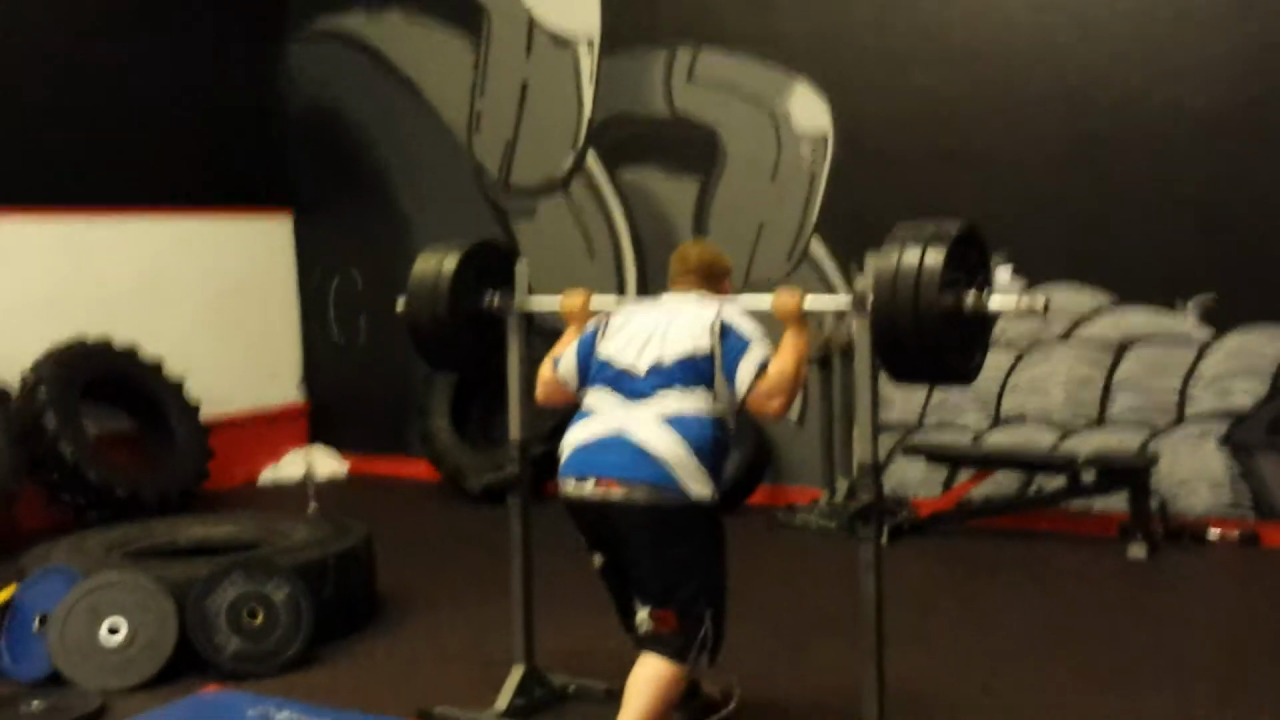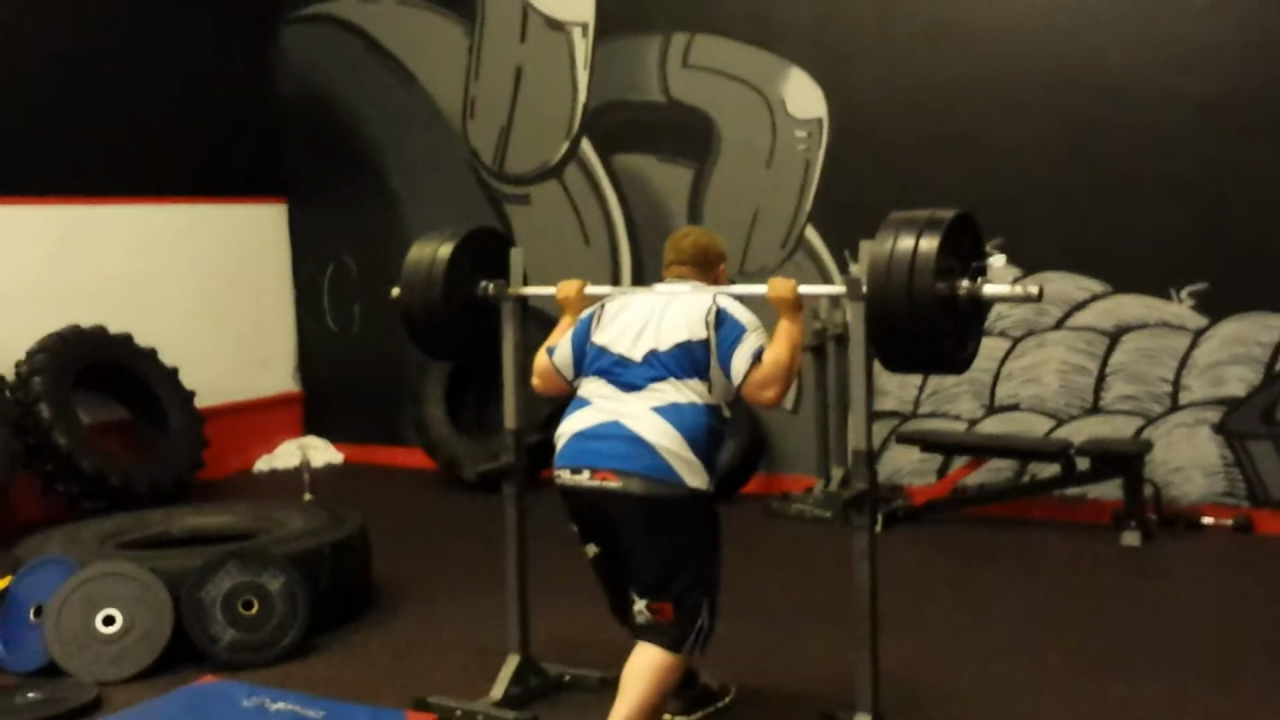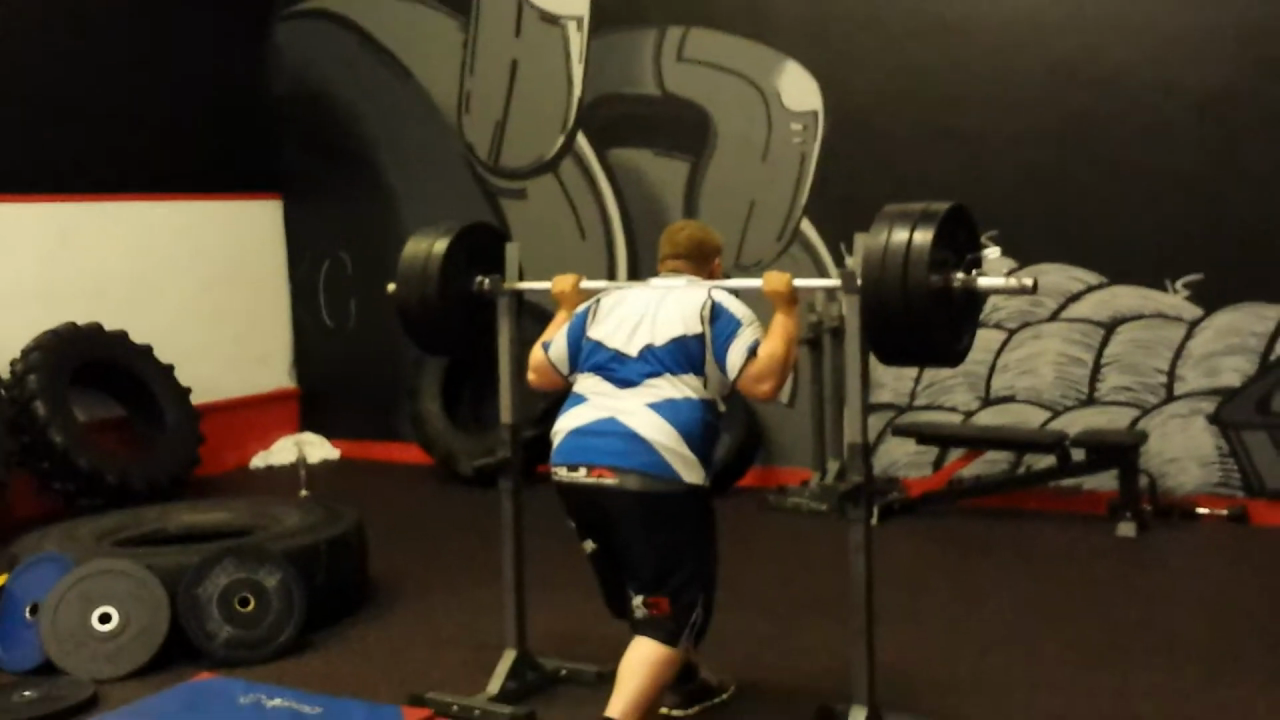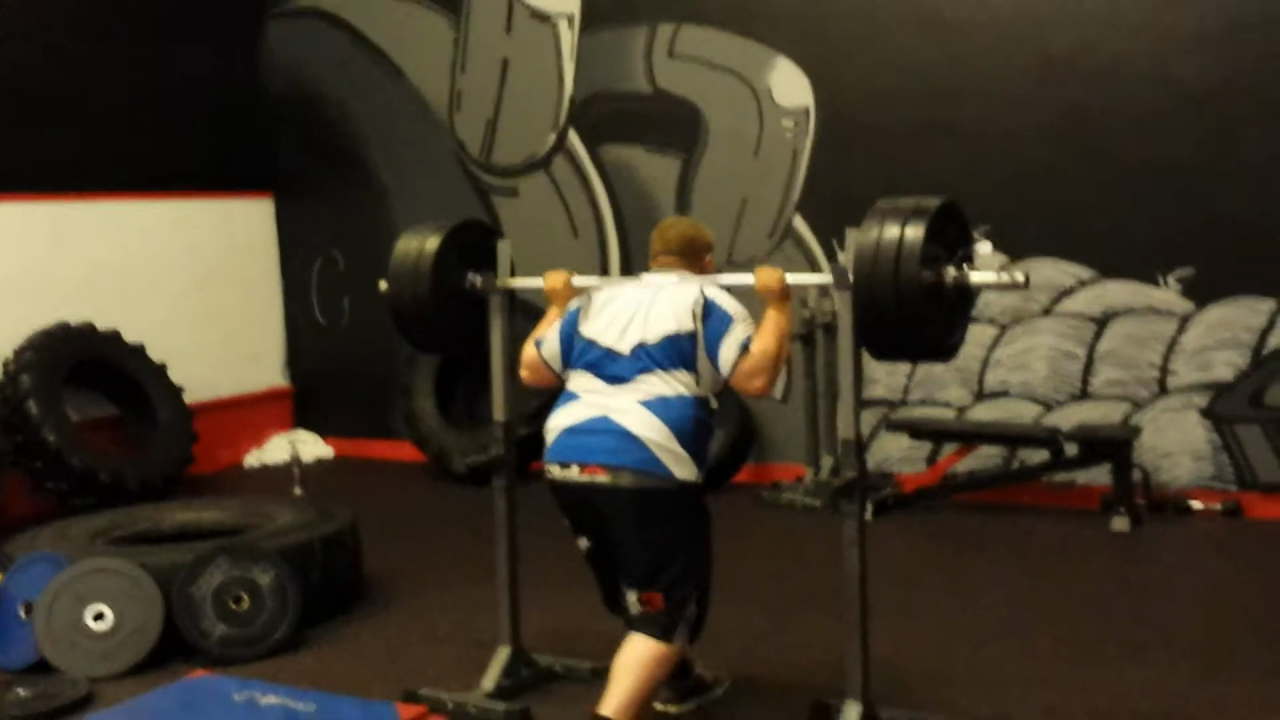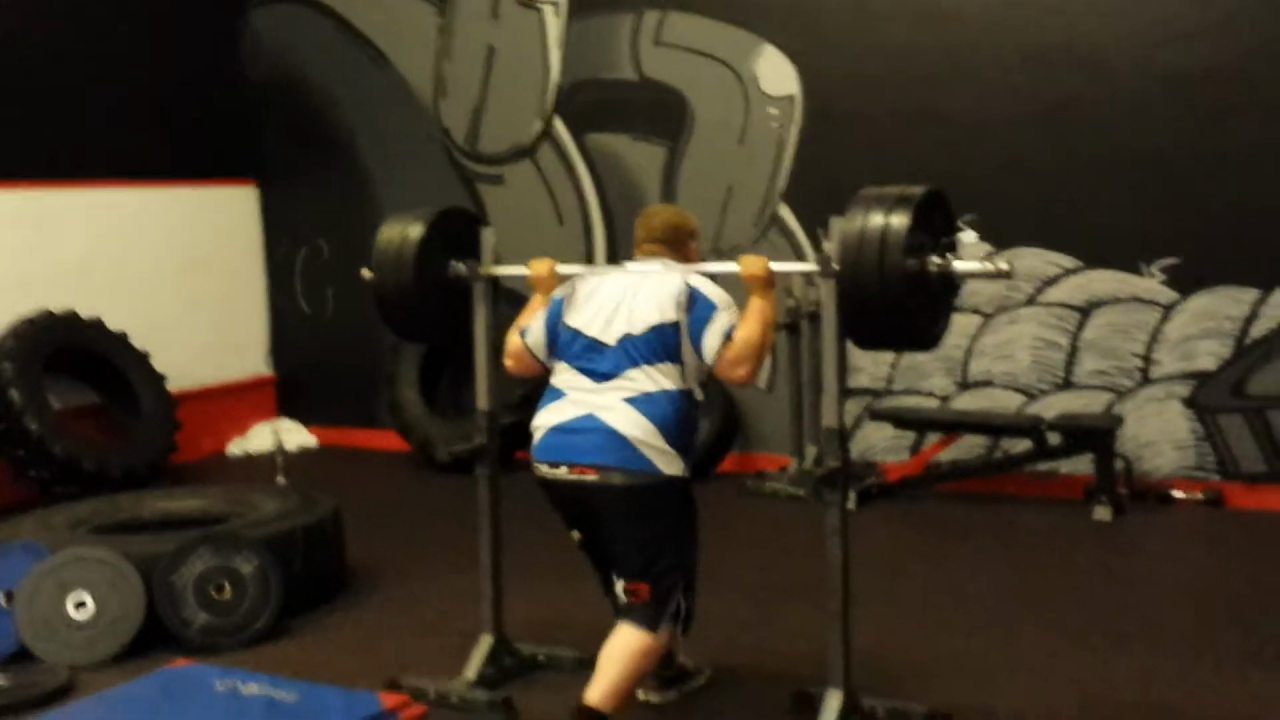
dt=0.1s
person 1, frame 1
left shoulder: (613, 322)
right shoulder: (725, 323)
left elbow: (547, 390)
right elbow: (772, 398)
left wrist: (574, 325)
right wrist: (794, 326)
left hip: (582, 480)
right hip: (661, 487)
left knee: (652, 606)
right knee: (676, 630)
person 1, frame 2
left shoulder: (608, 309)
right shoulder: (721, 311)
left elbow: (543, 378)
right elbow: (767, 387)
left wrist: (570, 313)
right wrist: (789, 314)
left hip: (576, 470)
right hip: (657, 478)
left knee: (646, 600)
right knee: (672, 620)
person 1, frame 3
left shoulder: (604, 304)
right shoulder: (716, 306)
left elbow: (539, 373)
right elbow: (763, 381)
left wrist: (565, 308)
right wrist: (784, 308)
left hip: (574, 465)
right hip: (654, 472)
left knee: (645, 593)
right knee: (668, 616)
person 1, frame 4
left shoulder: (595, 301)
right shoulder: (708, 302)
left elbow: (532, 370)
right elbow: (755, 377)
left wrist: (557, 305)
right wrist: (777, 304)
left hip: (567, 463)
right hip: (646, 470)
left knee: (644, 589)
right knee: (663, 613)
left ankle: (675, 677)
person 1, frame 5
left shoulder: (579, 289)
right shoulder: (692, 291)
left elbow: (517, 358)
right elbow: (739, 364)
left wrist: (541, 292)
right wrist: (761, 292)
left hip: (555, 456)
right hip: (635, 463)
left knee: (636, 576)
right knee: (654, 606)
left ankle: (658, 668)
